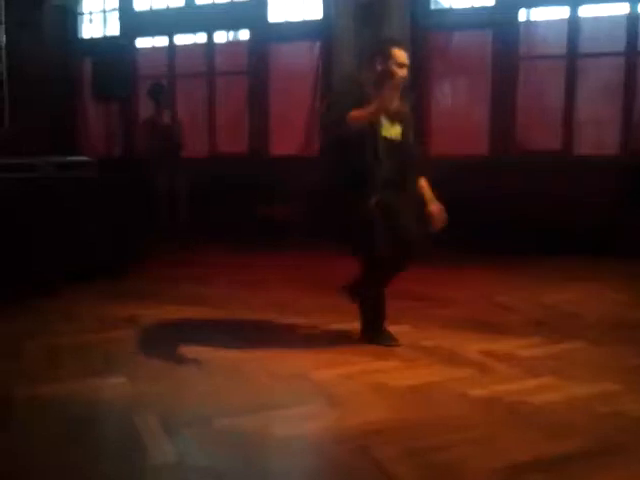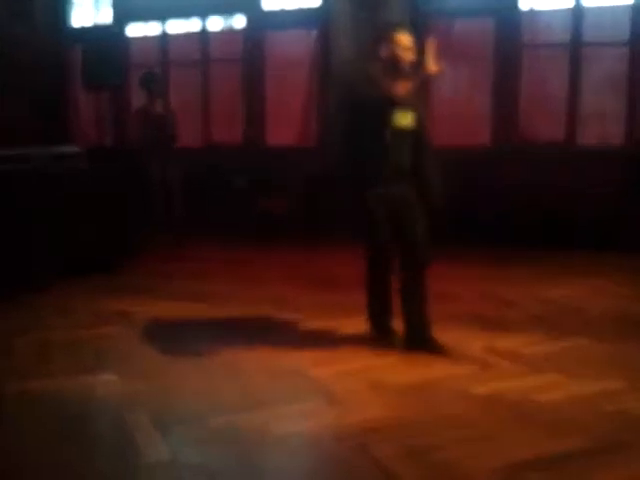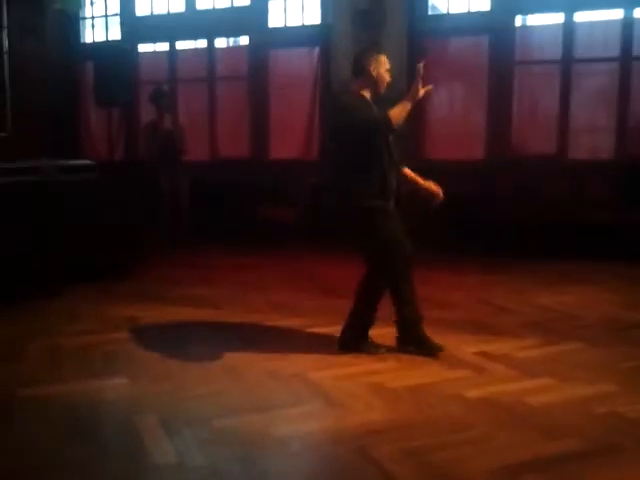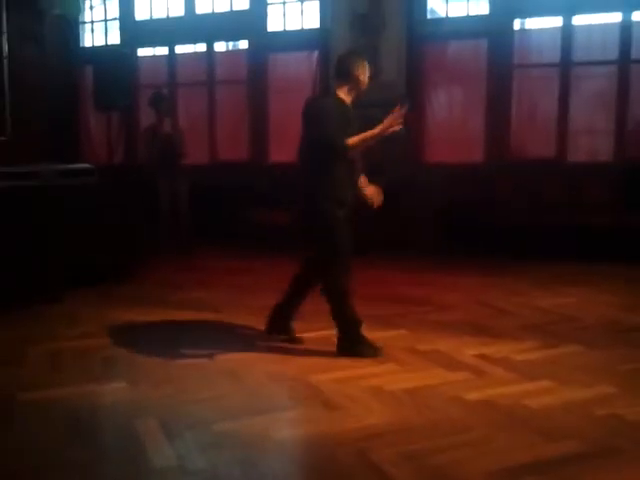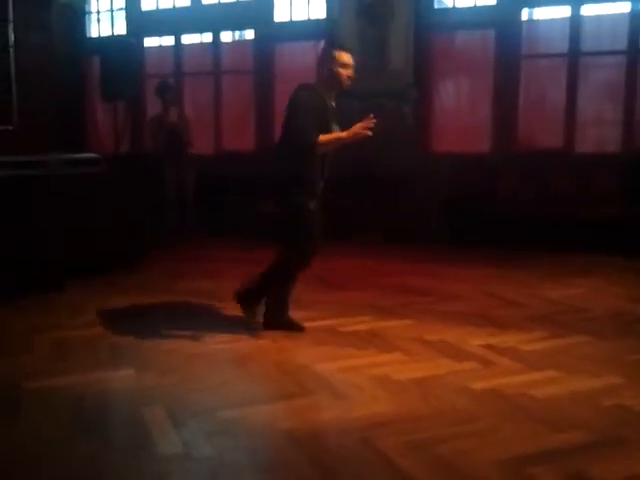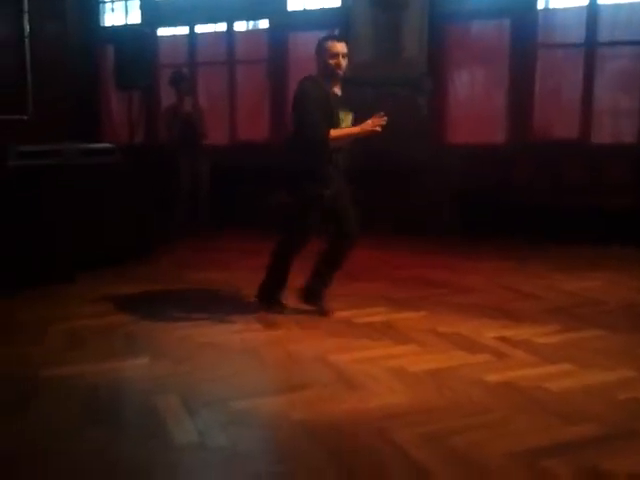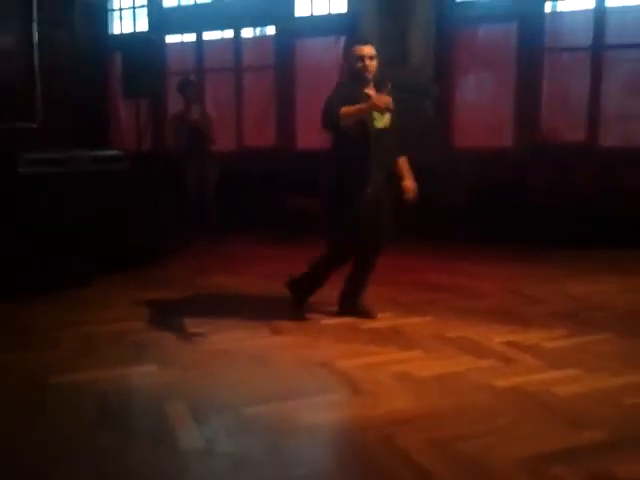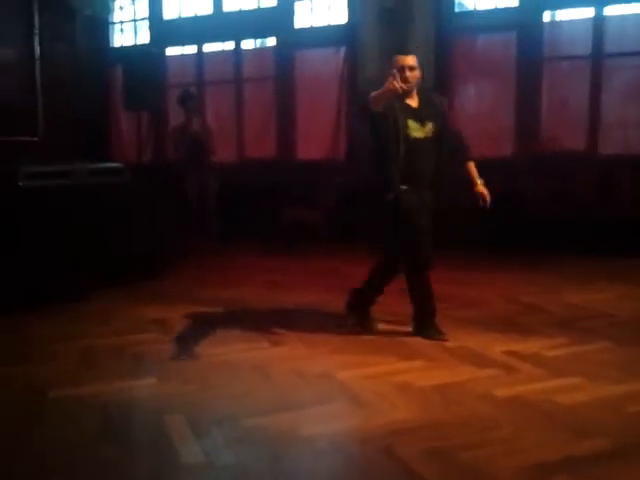
dt=0.3s
person 1, frame 1
left shoulder: (400, 108)
right shoulder: (355, 95)
left elbow: (409, 159)
right elbow: (334, 125)
left wrist: (429, 199)
right wrist: (378, 108)
left hip: (392, 192)
right hip: (365, 193)
left knee: (408, 243)
right knee: (377, 257)
left ankle: (362, 288)
right ankle: (373, 326)
person 1, frame 2
left shoulder: (411, 94)
right shoulder: (367, 88)
right elbow: (387, 101)
left wrist: (428, 193)
right wrist: (421, 77)
left hip: (405, 187)
right hip: (375, 188)
left knee: (416, 256)
right knee: (382, 256)
left ankle: (417, 331)
right ankle: (381, 323)
person 1, frame 3
left shoulder: (365, 107)
right shoulder: (349, 105)
left elbow: (385, 156)
right elbow: (383, 127)
left wrist: (420, 181)
right wrist: (411, 99)
left hip: (380, 199)
right hip: (367, 200)
left knee: (401, 263)
right knee: (384, 266)
left ankle: (412, 335)
right ankle: (354, 334)
person 1, frame 4
left shoulder: (337, 107)
right shoulder: (325, 106)
right elbow: (337, 149)
left wrist: (362, 185)
right wrist: (378, 132)
left hip: (334, 199)
right hip: (325, 201)
left knee: (320, 264)
right knee: (337, 267)
left ankle: (280, 319)
right ankle: (351, 337)
person 1, frame 5
left shoulder: (327, 102)
right shoulder: (306, 98)
right elbow: (305, 144)
right wrist: (347, 135)
left hip: (309, 189)
right hip: (297, 189)
left knee: (298, 251)
right knee: (301, 251)
left ankle: (276, 311)
right ankle: (252, 296)
person 1, frame 6
left shoulder: (339, 93)
right shoulder: (309, 91)
right elbow: (316, 138)
right wrist: (360, 129)
left hip: (334, 179)
right hip: (313, 180)
left knee: (347, 234)
right knee: (295, 238)
left ankle: (314, 290)
right ankle: (269, 293)
person 1, frame 7
left shoulder: (383, 94)
right shoulder: (346, 93)
left elbow: (392, 140)
right elbow: (332, 121)
left wrist: (406, 175)
right wrist: (368, 106)
left hip: (378, 183)
right hip: (352, 184)
left knee: (373, 243)
right knee: (346, 245)
left ankle: (351, 299)
right ankle: (301, 286)
person 1, frame 8
left shoulder: (435, 105)
right shoulder: (387, 104)
left elbow: (456, 144)
right elbow: (372, 105)
left wrist: (477, 181)
right wrist: (387, 90)
left hip: (424, 191)
right hip: (400, 190)
left knee: (395, 255)
right knee: (420, 255)
left ankle: (359, 303)
right ankle: (425, 320)
person 2, frame 1
left shoulder: (173, 121)
right shoulder: (148, 124)
left elbow: (179, 146)
right elbow: (146, 150)
left wrist: (169, 127)
right wrist: (162, 128)
left hip: (174, 168)
right hip: (159, 170)
left knee: (179, 206)
right knee: (164, 207)
person 2, frame 2
left shoulder: (166, 110)
right shoulder: (140, 113)
left elbow: (172, 136)
right elbow: (140, 140)
left wrist: (163, 116)
right wrist: (155, 117)
left hip: (167, 158)
right hip: (152, 159)
left knee: (174, 195)
right knee: (157, 196)
left ankle: (174, 227)
right ankle: (160, 228)
person 2, frame 3
left shoulder: (175, 126)
right shoulder: (150, 128)
left elbow: (180, 150)
right elbow: (149, 154)
left wrist: (171, 131)
right wrist: (162, 133)
left hip: (177, 170)
right hip: (161, 172)
left knee: (181, 207)
right knee: (167, 208)
right ankle: (169, 238)
person 2, frame 4
left shoulder: (175, 129)
right shoulder: (149, 131)
left elbow: (180, 154)
right elbow: (149, 158)
left wrist: (171, 136)
right wrist: (161, 137)
left hip: (176, 174)
right hip: (160, 175)
left knee: (181, 211)
right knee: (165, 211)
left ankle: (181, 242)
person 2, frame 5
left shoulder: (181, 118)
right shoulder: (156, 121)
left elbow: (187, 143)
right elbow: (156, 147)
left wrist: (178, 125)
right wrist: (167, 126)
left hip: (182, 163)
right hip: (166, 165)
left knee: (187, 201)
right knee: (172, 201)
right ankle: (173, 233)
person 2, frame 6
left shoulder: (196, 108)
right shoulder: (170, 111)
left elbow: (202, 134)
right elbow: (171, 137)
left wrist: (193, 115)
right wrist: (181, 117)
left hip: (197, 153)
right hip: (181, 155)
left knee: (202, 191)
right knee: (185, 191)
left ankle: (202, 225)
right ankle: (186, 225)
person 2, frame 7
left shoulder: (204, 115)
right shoulder: (177, 118)
left elbow: (210, 140)
right elbow: (177, 144)
left wrist: (200, 122)
right wrist: (189, 124)
left hip: (205, 160)
right hip: (188, 161)
left knee: (208, 197)
right knee: (193, 198)
left ankle: (209, 229)
person 2, frame 8
left shoulder: (205, 127)
right shoulder: (177, 131)
left elbow: (211, 152)
right elbow: (177, 157)
left wrist: (201, 135)
right wrist: (189, 136)
left hip: (206, 171)
right hip: (189, 173)
left knee: (209, 208)
right knee: (194, 209)
